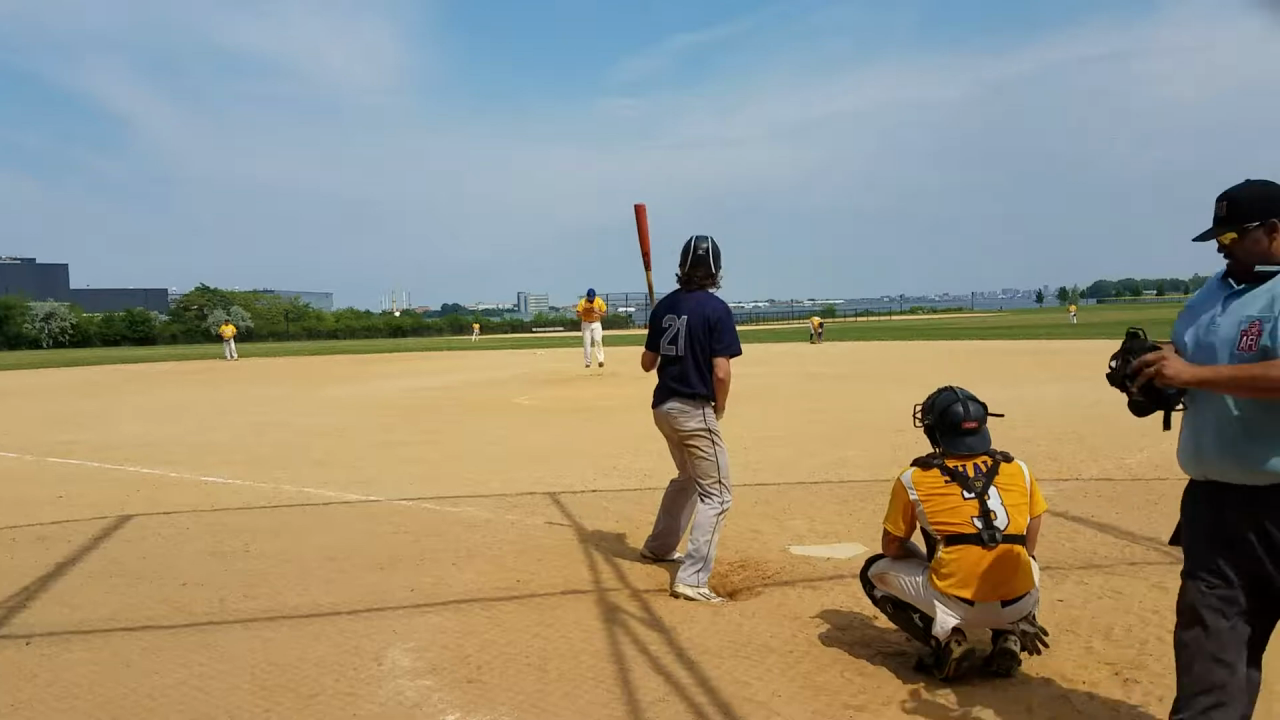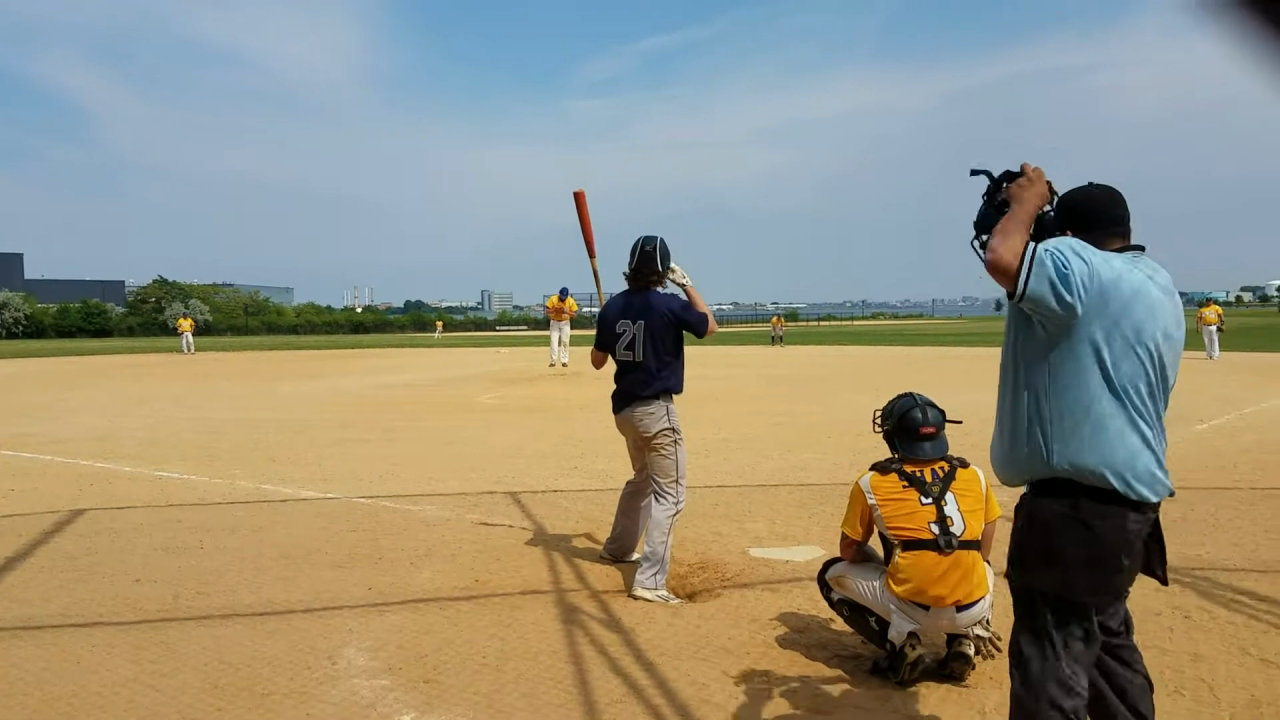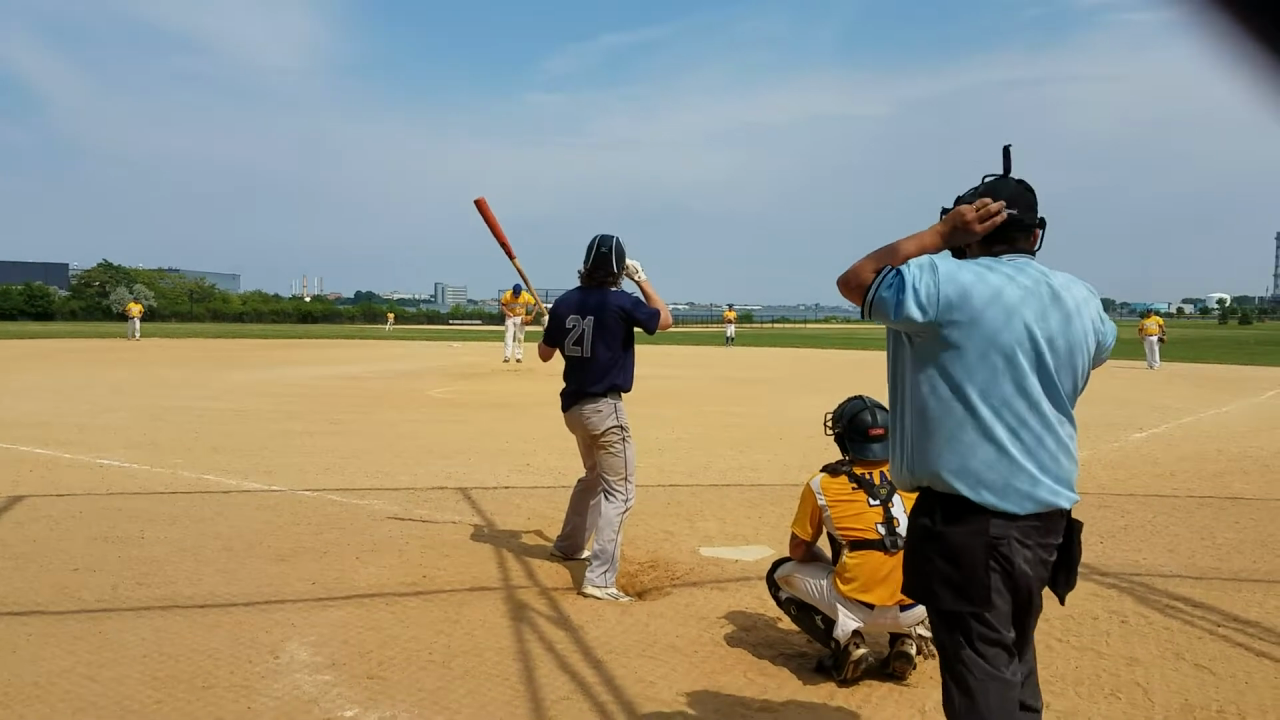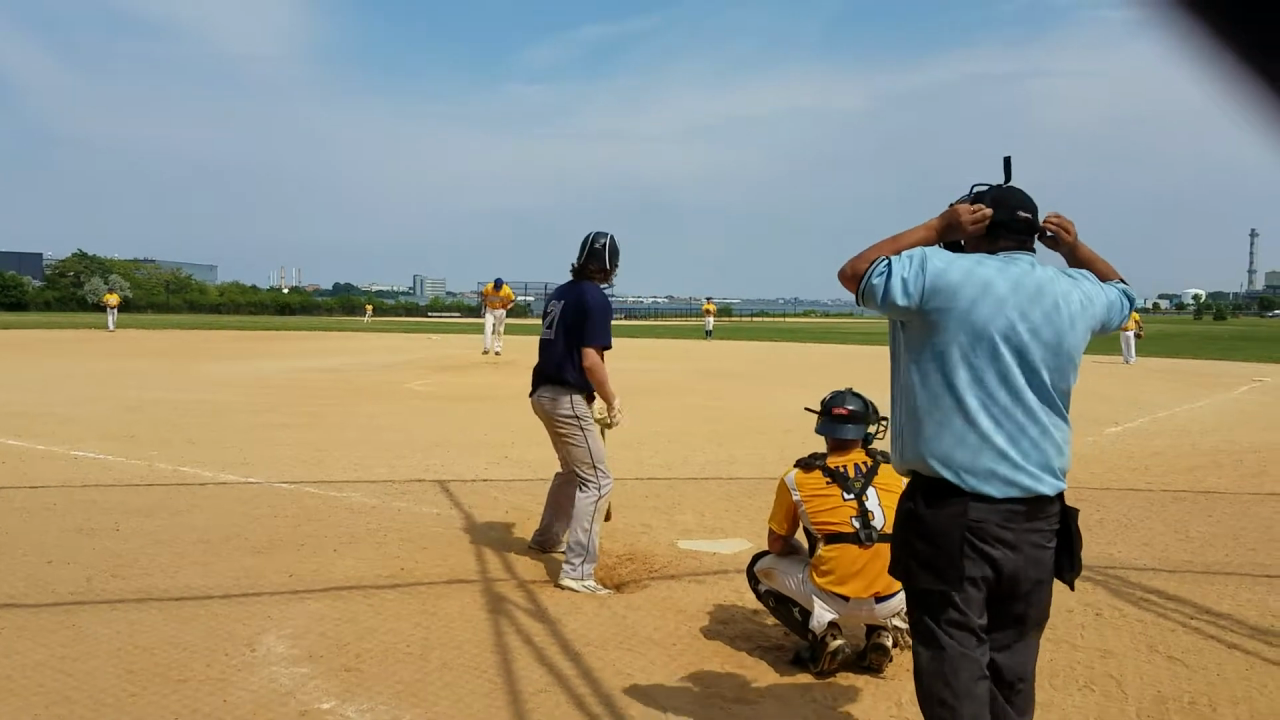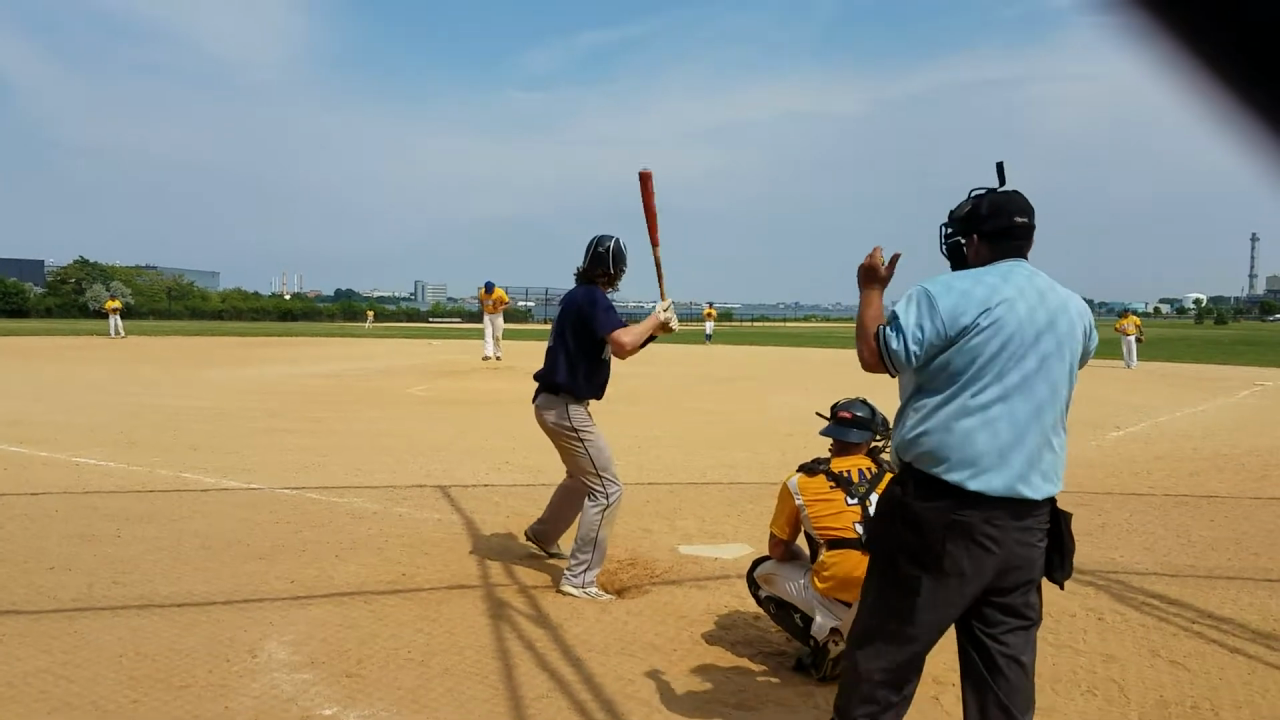
dt=0.7s
person 1, frame 1
right shoulder: (1213, 293)
right elbow: (1187, 366)
left wrist: (1196, 374)
right wrist: (1161, 371)
right hip: (1214, 495)
right knee: (1208, 619)
person 1, frame 2
left shoulder: (1079, 269)
right shoulder: (1158, 283)
left elbow: (1003, 260)
left wrist: (1026, 200)
left hip: (1079, 502)
right hip: (1127, 499)
left knee: (1053, 656)
right knee: (1105, 636)
person 1, frame 3
left shoulder: (946, 283)
right shoulder: (1080, 298)
left elbow: (854, 282)
left wrist: (940, 233)
left hip: (964, 519)
right hip: (1044, 514)
left knee: (979, 670)
right knee: (1014, 657)
person 1, frame 4
left shoulder: (942, 274)
right shoulder: (1075, 294)
left elbow: (854, 273)
right elbow: (1120, 295)
left wrist: (936, 229)
right wrist: (1074, 250)
left hip: (951, 509)
right hip: (1037, 511)
left knee: (953, 658)
right knee: (1012, 652)
person 1, frame 5
left shoulder: (948, 295)
right shoulder: (1074, 309)
left elbow: (875, 357)
left wrist: (871, 287)
left hip: (938, 509)
right hip: (1025, 516)
left knee: (889, 643)
right knee: (1004, 652)
person 2, frame 1
left shoulder: (664, 306)
right shoulder: (716, 309)
left elbow: (647, 363)
right elbow: (721, 372)
right wrist: (718, 410)
left hip: (664, 407)
right hip: (694, 409)
left knee: (687, 477)
right knee: (716, 494)
left ankle: (659, 547)
right ankle: (692, 579)
person 2, frame 2
left shoulder: (612, 307)
right shoulder: (669, 306)
left elbow: (597, 362)
right elbow: (710, 326)
right wrist: (686, 285)
left hip: (624, 408)
right hip: (656, 409)
left knee: (642, 478)
right knee: (669, 494)
left ankle: (618, 548)
right ankle: (650, 581)
person 2, frame 3
left shoulder: (564, 303)
right shoulder: (620, 303)
left elbow: (545, 353)
right elbow: (665, 320)
left wrist: (553, 324)
right wrist: (641, 279)
left hip: (574, 405)
right hip: (604, 407)
left knee: (594, 476)
right knee: (619, 491)
left ankle: (568, 545)
right ankle: (599, 579)
person 2, frame 4
left shoulder: (560, 293)
right shoulder: (595, 298)
right elbow: (590, 361)
left wrist: (595, 397)
right wrist: (611, 403)
left hip: (544, 392)
right hip: (565, 398)
left knee: (573, 469)
right knee: (596, 481)
left ankle: (548, 537)
right ankle: (577, 571)
person 2, frame 5
left shoulder: (577, 297)
right shoulder: (592, 299)
left elbow: (616, 348)
right elbow: (623, 343)
left wrist: (655, 329)
right wrist: (655, 316)
left hip: (552, 402)
right hip: (566, 407)
left knee: (582, 476)
right knee: (606, 489)
left ankle: (543, 533)
right ankle: (578, 579)
person 3, frame 1
left shoulder: (914, 479)
right shoulder: (1018, 470)
left elbow: (892, 548)
right elbow: (1028, 546)
left hip: (956, 606)
right hip: (1018, 604)
left knee: (876, 571)
left ankle: (946, 639)
right ankle: (1009, 635)
person 3, frame 2
left shoulder: (872, 483)
right shoulder: (974, 475)
left elbow: (850, 551)
right elbow: (983, 550)
left hip: (912, 610)
right hip: (972, 609)
left knee: (832, 574)
left ankle: (901, 644)
right ankle: (963, 640)
person 3, frame 3
left shoulder: (822, 484)
left elbow: (799, 550)
left hip: (857, 607)
right hip: (914, 609)
left knee: (781, 574)
left ankle: (846, 643)
right ankle: (905, 639)
person 3, frame 4
left shoulder: (798, 477)
right shoulder: (893, 471)
left elbow: (777, 545)
left hip: (834, 600)
right hip: (891, 601)
left knee: (760, 567)
left ankle: (824, 637)
right ankle: (882, 632)
person 3, frame 5
left shoulder: (800, 483)
right shoulder: (894, 478)
left elbow: (778, 550)
left hip: (835, 605)
left knee: (761, 573)
left ankle: (825, 643)
